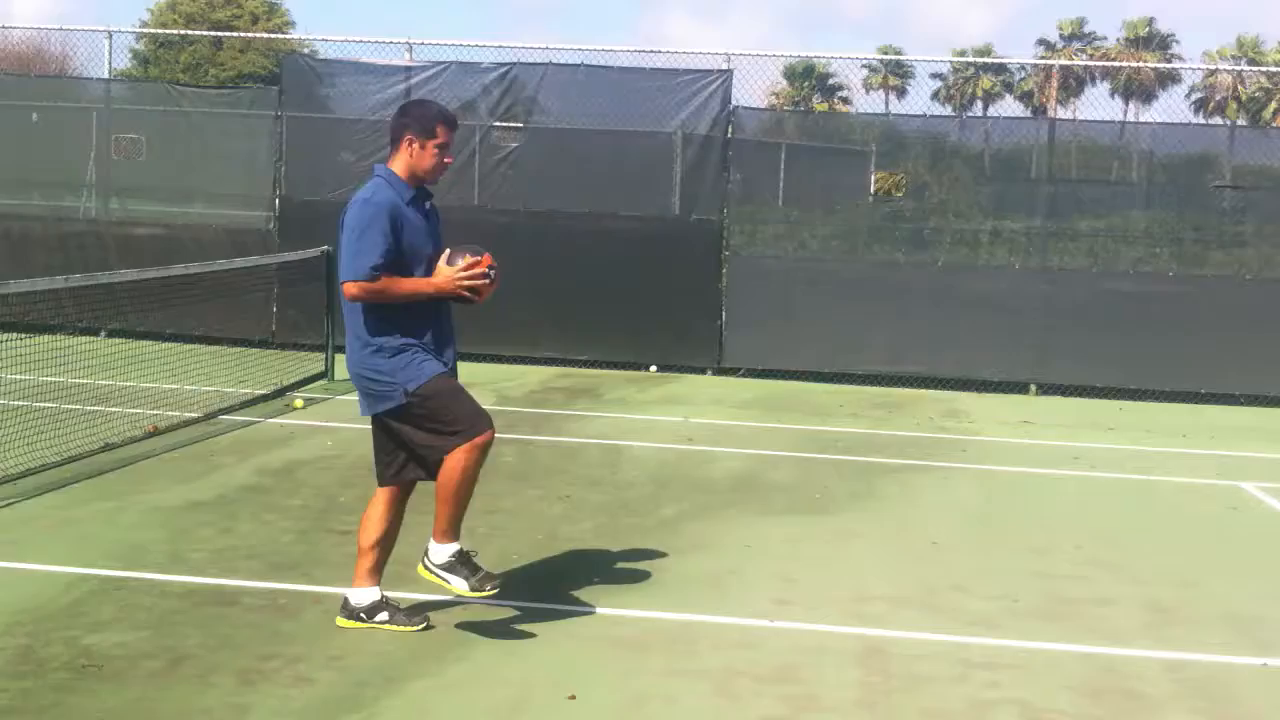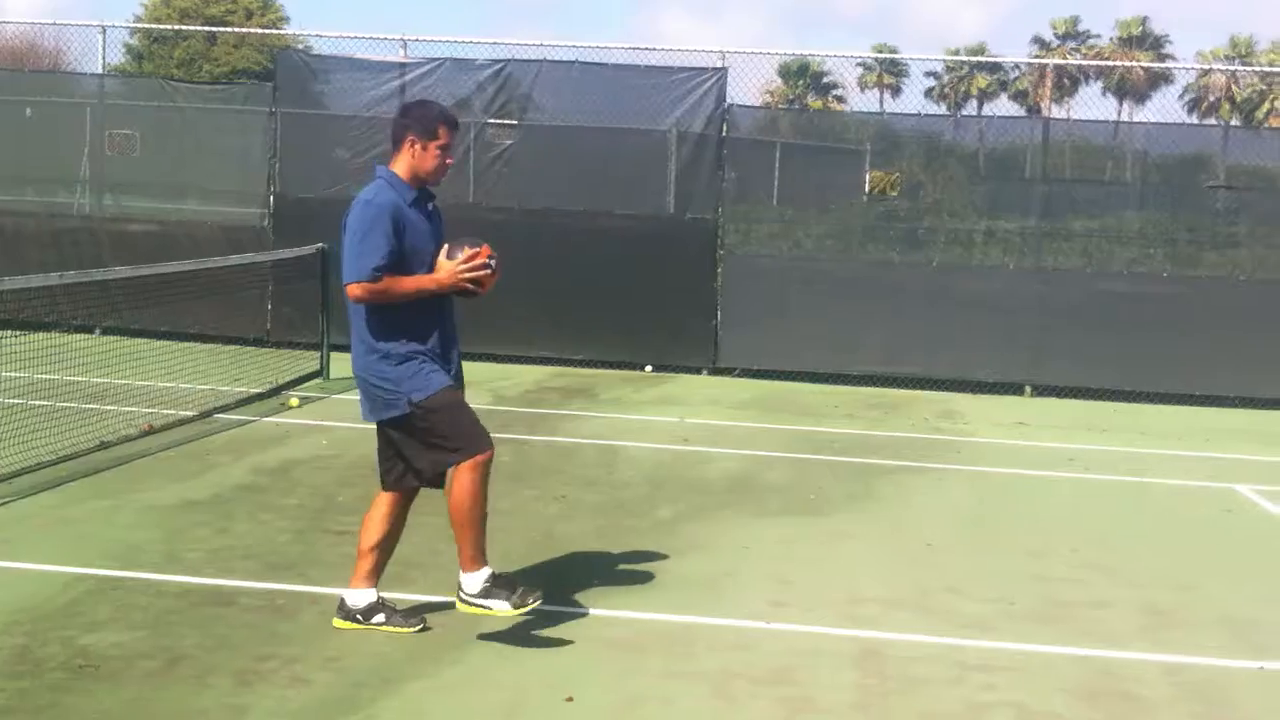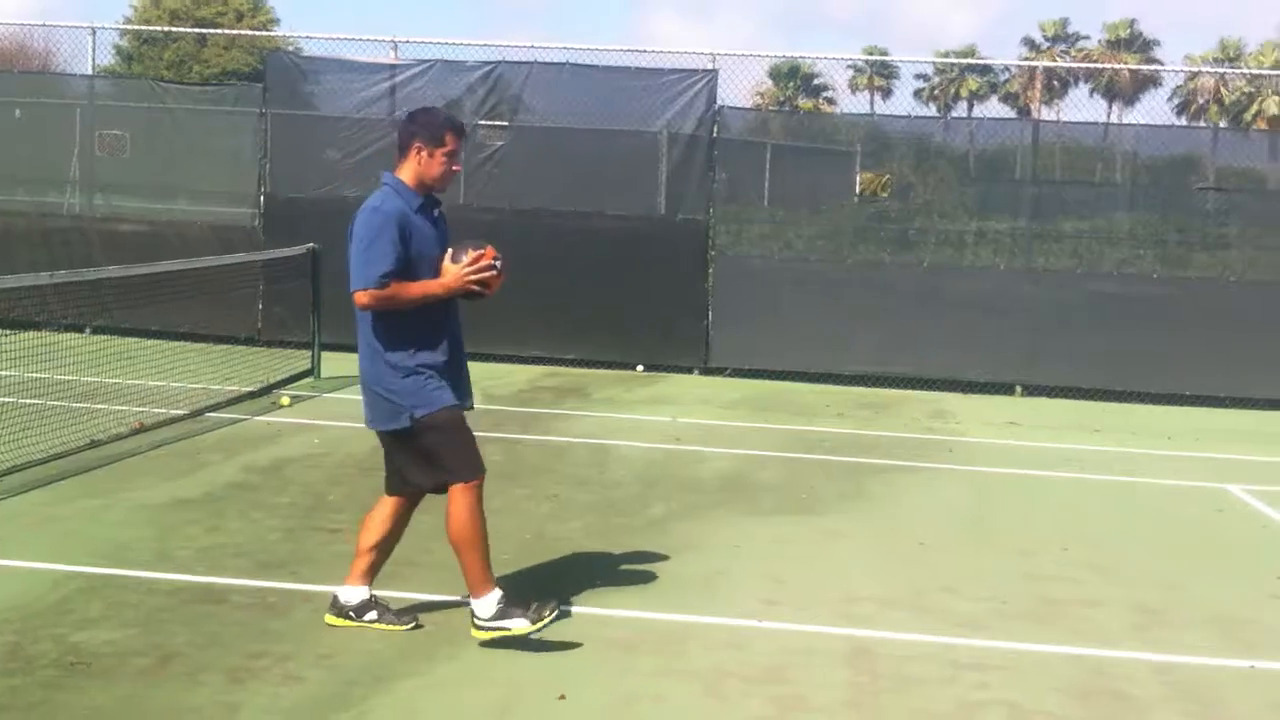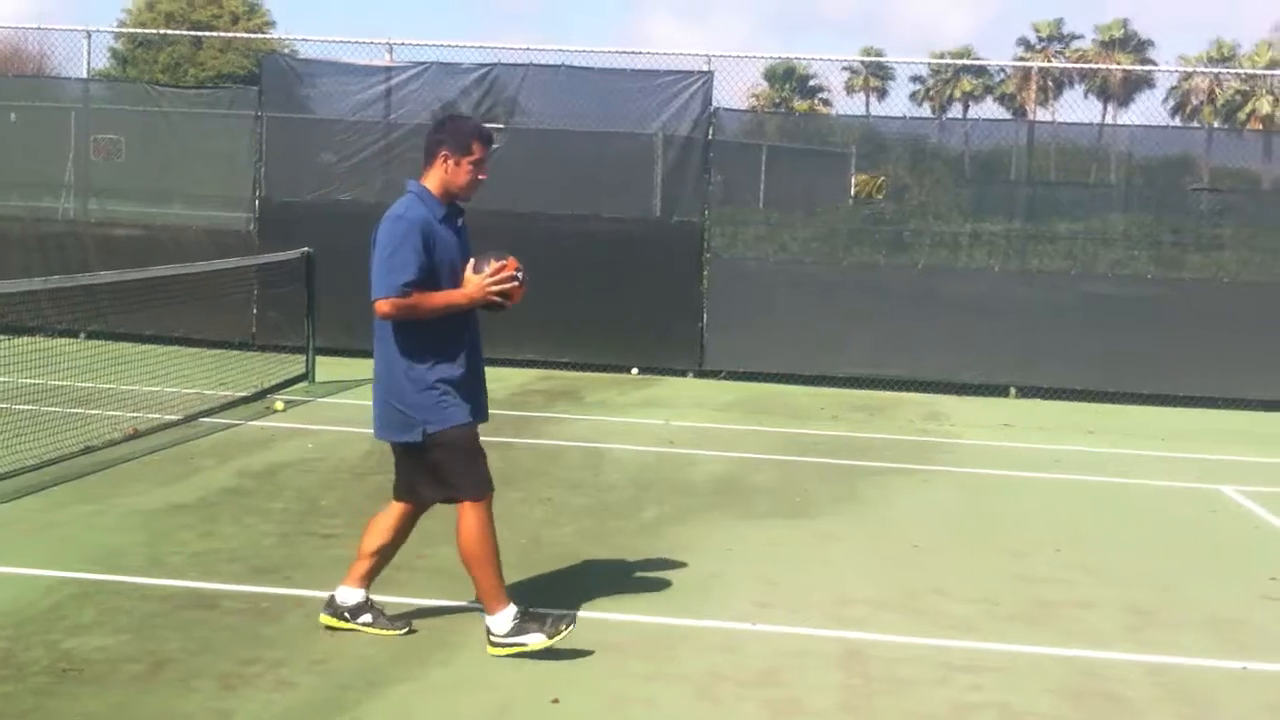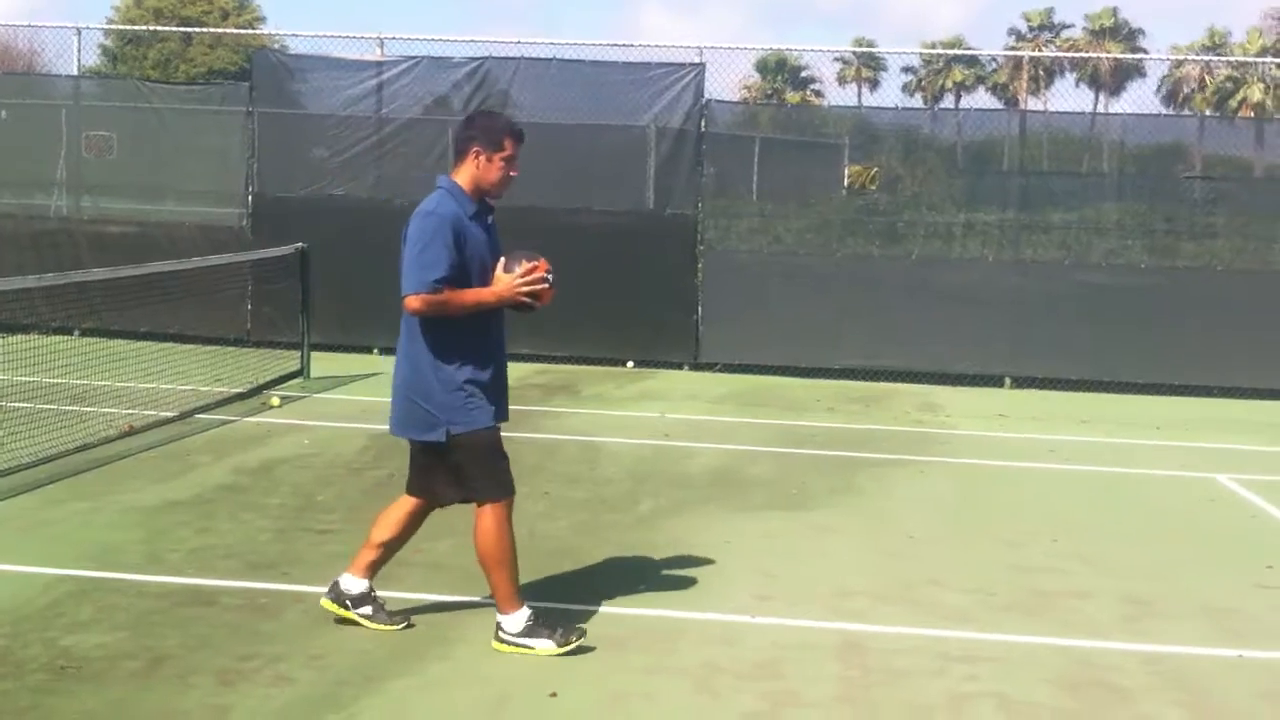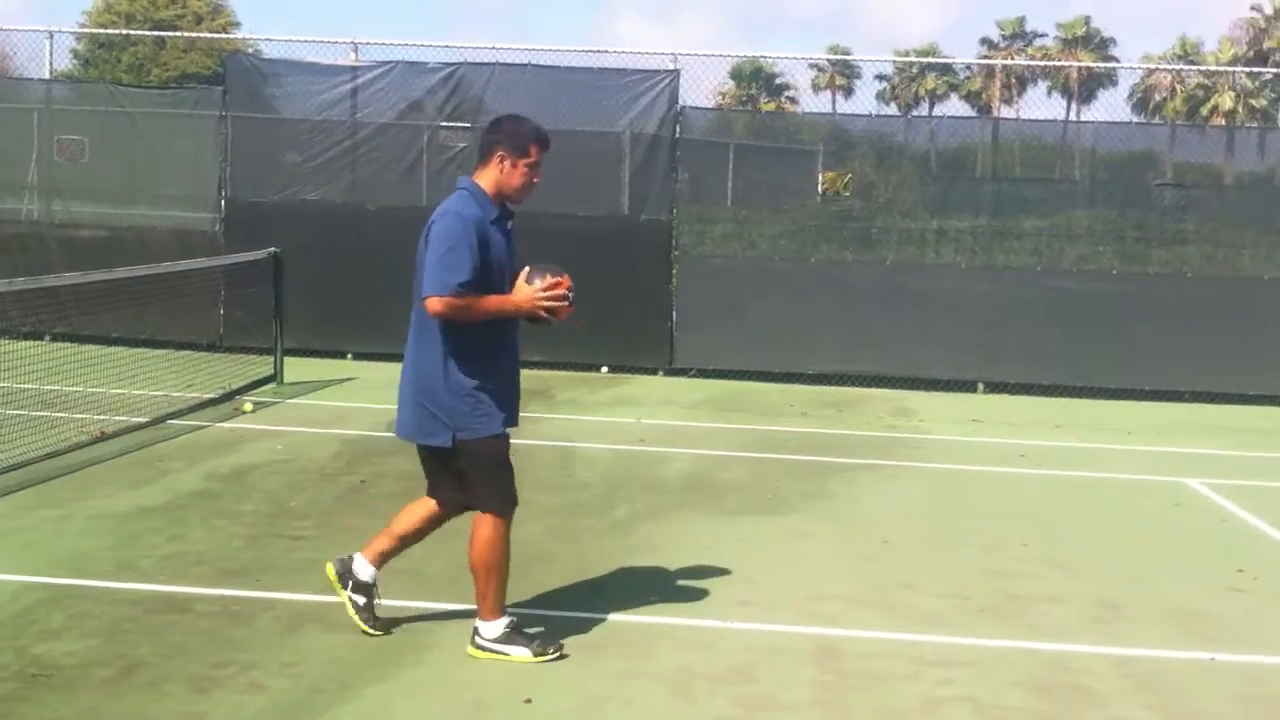
dt=0.2s
person 1, frame 1
left shoulder: (420, 203)
right shoulder: (374, 204)
right elbow: (357, 285)
left wrist: (457, 280)
right wrist: (436, 285)
left hip: (414, 360)
right hip: (392, 361)
left knee: (396, 483)
right knee: (474, 433)
left ankle: (362, 597)
right ankle: (443, 551)
person 1, frame 2
left shoulder: (423, 204)
right shoulder: (376, 205)
right elbow: (360, 287)
left wrist: (458, 275)
right wrist: (439, 280)
left hip: (422, 366)
right hip: (398, 367)
left knee: (400, 486)
right knee: (473, 454)
left ankle: (359, 598)
right ankle: (475, 581)
person 1, frame 3
left shoulder: (428, 210)
right shoulder: (383, 213)
right elbow: (368, 294)
left wrist: (466, 279)
right wrist: (445, 284)
left hip: (426, 375)
right hip: (406, 378)
left knee: (405, 490)
right knee: (465, 477)
left ankle: (352, 597)
right ankle: (488, 605)
person 1, frame 4
left shoulder: (449, 219)
right shoulder: (407, 221)
right elbow: (389, 303)
left wrist: (486, 289)
right wrist: (467, 295)
left hip: (436, 387)
right hip: (424, 390)
left knee: (412, 497)
right knee: (474, 496)
left ankle: (348, 597)
right ankle: (503, 621)
person 1, frame 5
left shoulder: (476, 215)
right shoulder: (439, 216)
right elbow: (420, 299)
left wrist: (512, 290)
right wrist: (495, 294)
left hip: (452, 386)
right hip: (448, 388)
left knee: (426, 492)
right knee: (495, 497)
left ankle: (352, 585)
right ankle: (514, 621)
person 1, frame 6
left shoulder: (492, 217)
right shoulder: (460, 218)
right elbow: (440, 302)
left wrist: (527, 302)
right wrist: (513, 304)
left hip: (469, 390)
right hip: (459, 394)
left knee: (451, 499)
right knee: (495, 507)
left ankle: (360, 568)
right ankle: (492, 629)
